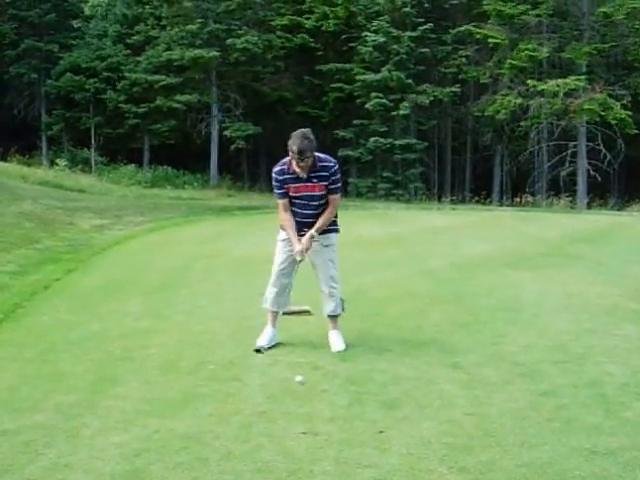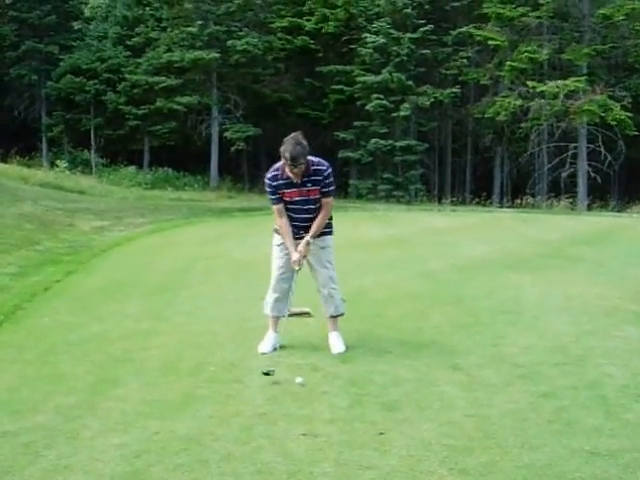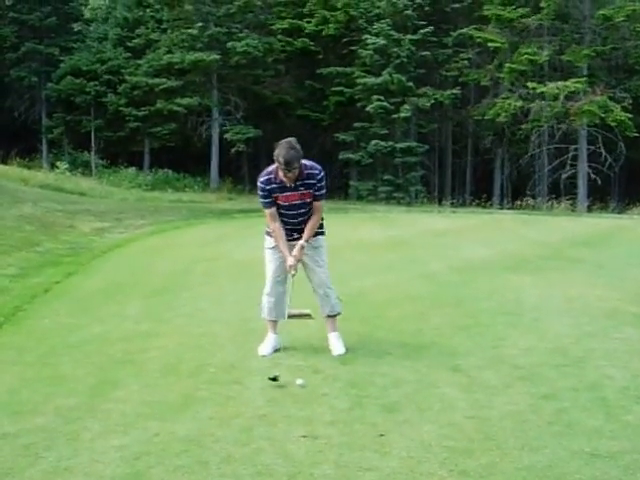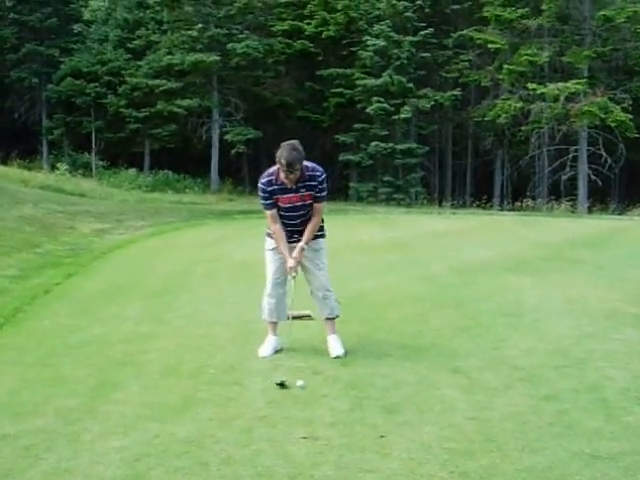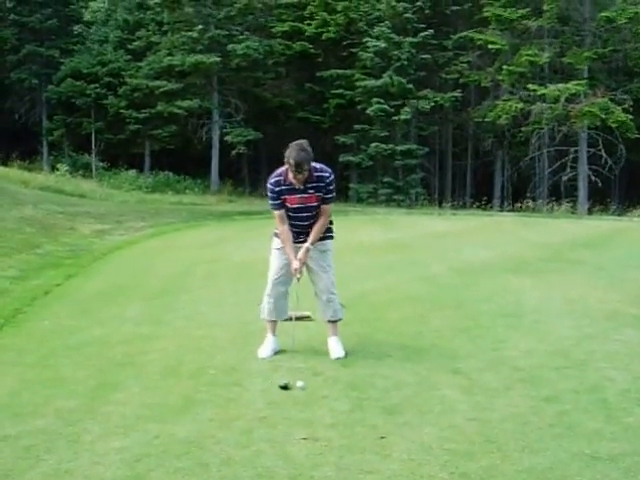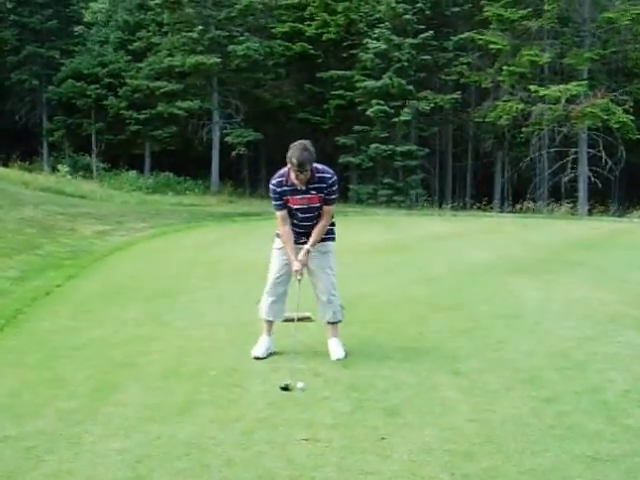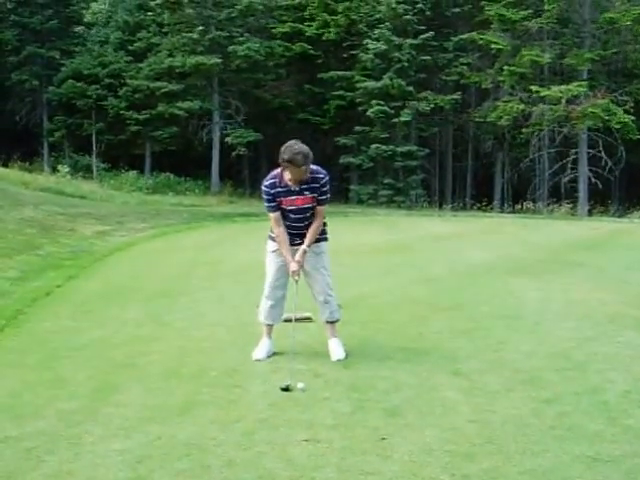
dt=0.2s
person 1, frame 1
left shoulder: (330, 166)
right shoulder: (280, 171)
left elbow: (333, 205)
right elbow: (284, 210)
left wrist: (312, 235)
right wrist: (295, 242)
left hip: (323, 232)
right hip: (290, 232)
left knee: (329, 280)
right knee: (279, 277)
left ankle: (334, 331)
right ankle: (271, 328)
person 1, frame 2
left shoulder: (323, 169)
right shoulder: (272, 176)
left elbow: (326, 209)
right elbow: (280, 216)
left wrist: (307, 241)
right wrist: (292, 250)
left hip: (318, 235)
right hip: (285, 236)
left knee: (327, 282)
right knee: (278, 282)
left ankle: (334, 332)
right ankle: (272, 333)
person 1, frame 3
left shoulder: (316, 173)
right shoulder: (265, 180)
left elbow: (317, 213)
right elbow: (273, 220)
left wrist: (301, 244)
right wrist: (286, 254)
left hip: (311, 236)
right hip: (277, 239)
left knee: (322, 282)
right knee: (273, 285)
left ankle: (333, 333)
right ankle: (272, 335)
person 1, frame 4
left shoulder: (317, 175)
right shoulder: (266, 181)
left elbow: (317, 215)
right elbow: (274, 222)
left wrist: (301, 247)
right wrist: (287, 256)
left hip: (311, 238)
right hip: (278, 240)
left knee: (321, 284)
right knee: (274, 287)
left ankle: (332, 335)
right ankle: (272, 337)
person 1, frame 5
left shoulder: (325, 176)
right shoulder: (275, 181)
left elbow: (324, 217)
right elbow: (281, 222)
left wrist: (307, 248)
right wrist: (292, 257)
left hip: (318, 240)
right hip: (284, 240)
left knee: (326, 287)
right knee: (275, 286)
left ankle: (333, 337)
right ankle: (271, 337)
person 1, frame 6
left shoulder: (328, 177)
right shoulder: (277, 182)
left elbow: (326, 218)
right elbow: (283, 223)
left wrist: (308, 249)
right wrist: (293, 258)
left hip: (319, 241)
right hip: (286, 241)
left knee: (327, 288)
right knee: (274, 286)
left ankle: (333, 339)
right ankle: (266, 338)
person 1, frame 7
left shoulder: (320, 177)
right shoulder: (270, 184)
left elbow: (319, 218)
right elbow: (277, 224)
left wrist: (303, 250)
right wrist: (289, 259)
left hip: (313, 242)
right hip: (280, 243)
left knee: (323, 288)
right knee: (272, 289)
left ankle: (333, 339)
right ankle: (266, 340)
